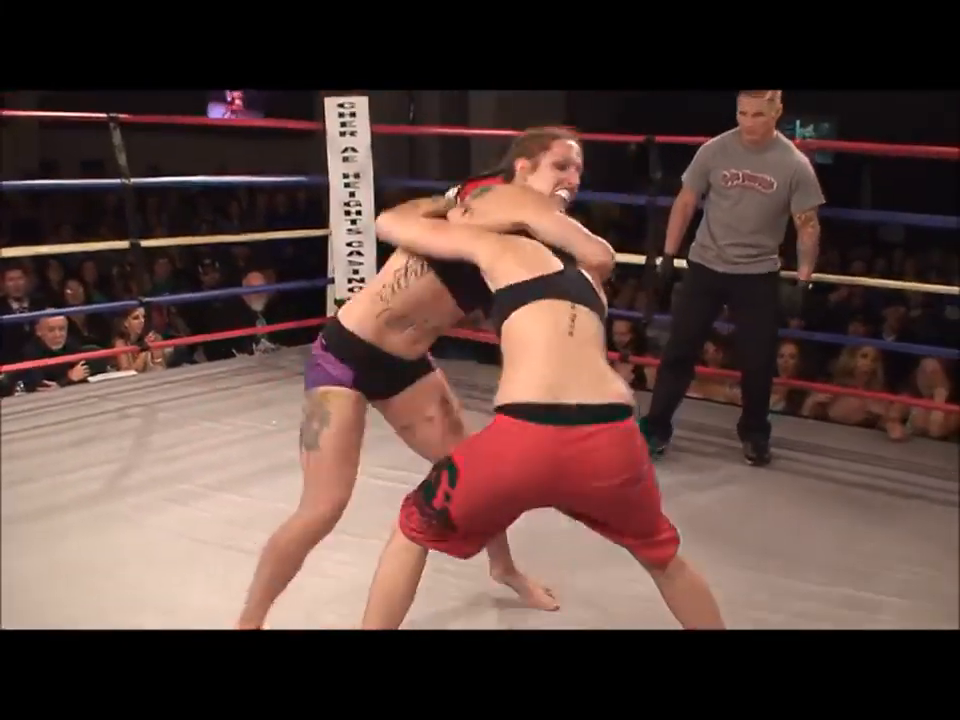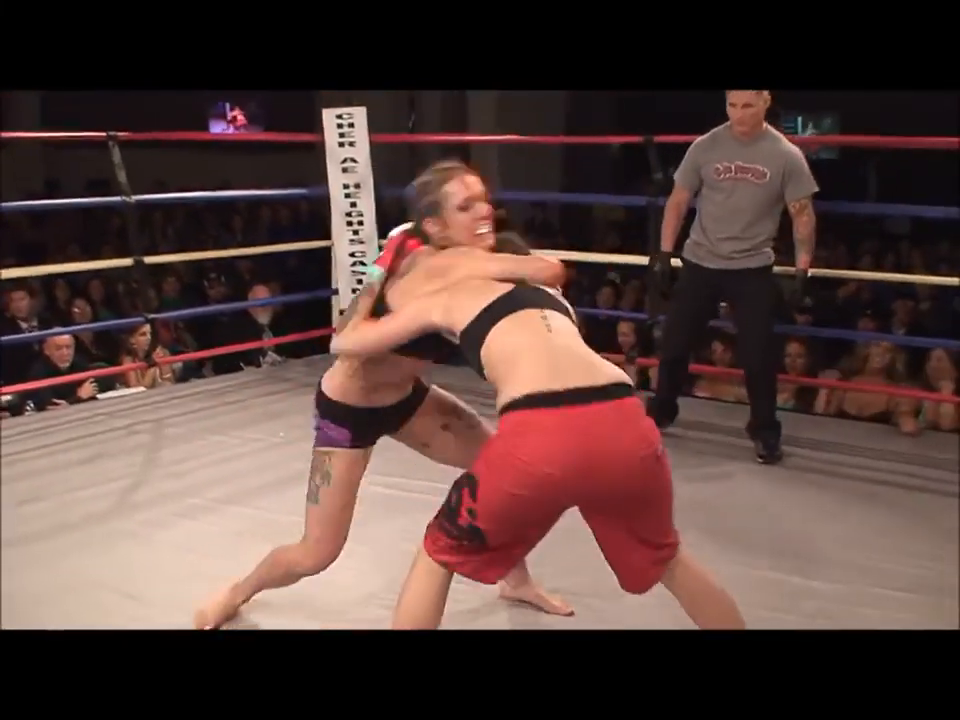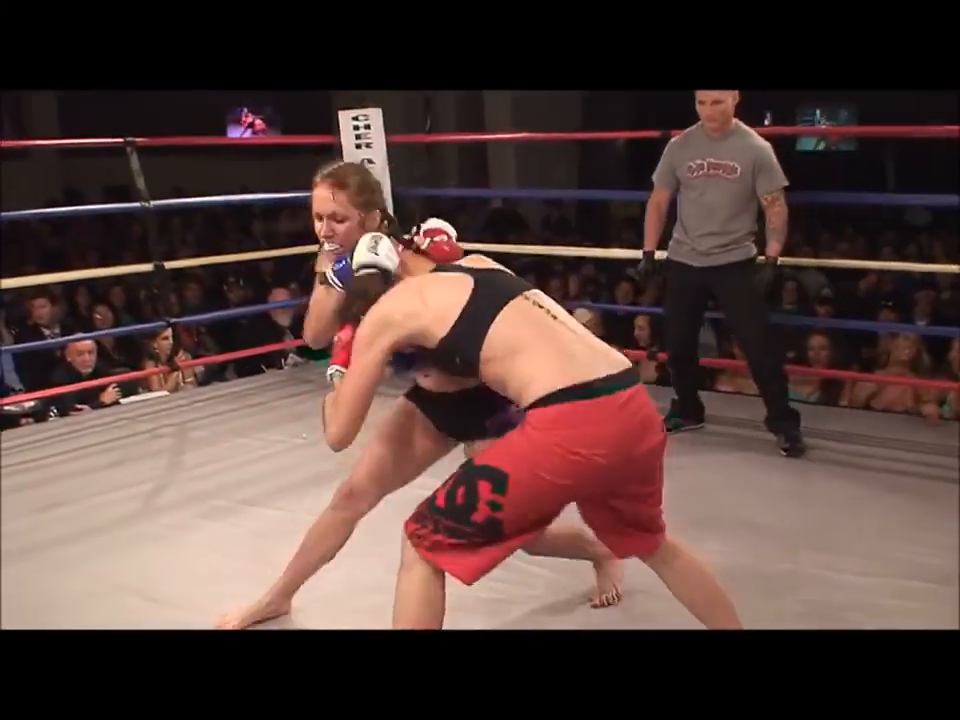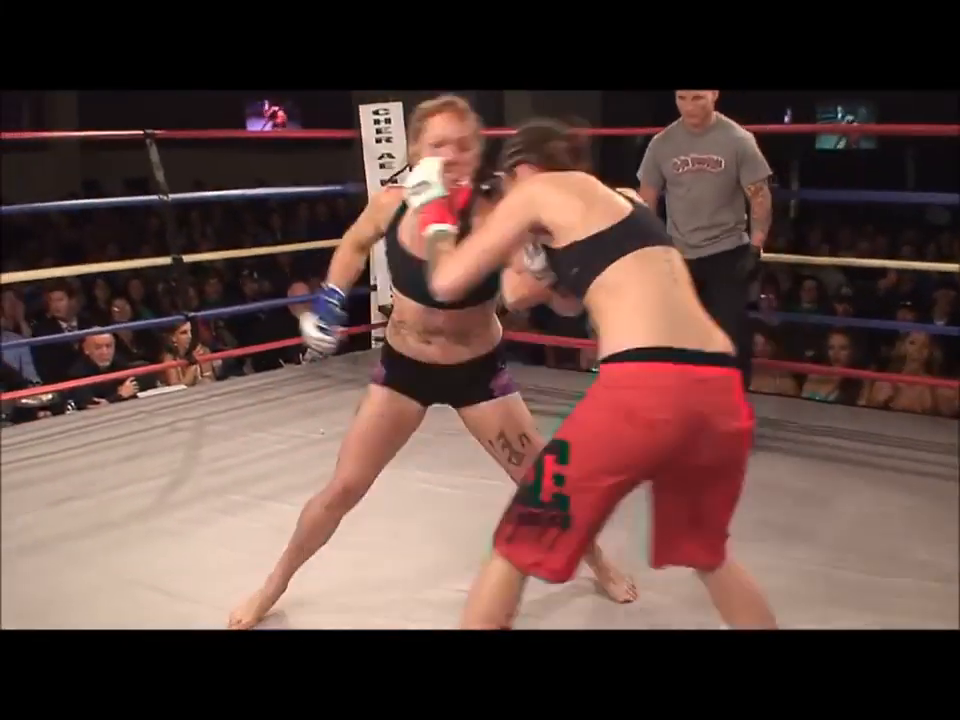
dt=0.3s
person 1, frame 1
left shoulder: (509, 220)
right shoulder: (507, 199)
right elbow: (599, 257)
left hip: (407, 363)
right hip: (346, 353)
right knee: (323, 510)
left ankle: (504, 567)
right ankle: (248, 622)
person 1, frame 2
left shoulder: (416, 254)
right shoulder: (428, 261)
left hip: (404, 398)
right hip: (344, 413)
right knee: (317, 555)
left ankle: (517, 580)
right ankle: (238, 591)
person 1, frame 3
left shoulder: (418, 257)
right shoulder: (336, 258)
right elbow: (317, 330)
right wrist: (336, 277)
left hip: (486, 399)
right hip: (430, 399)
right knee: (351, 496)
left ankle: (603, 555)
right ankle: (276, 598)
person 1, frame 4
right shoulder: (391, 201)
right elbow: (353, 246)
right wrist: (329, 298)
left hip: (479, 370)
right hip: (403, 364)
right knee: (343, 488)
left ankle: (593, 559)
right ankle: (275, 584)
person 2, frame 1
left shoulder: (503, 248)
right shoulder: (590, 277)
left elbow: (388, 224)
left wrist: (453, 212)
left hip: (525, 441)
right hip: (609, 444)
left knee: (412, 532)
right knee: (663, 557)
person 2, frame 2
left shoulder: (444, 298)
right shoulder: (544, 284)
left elbow: (345, 343)
left hip: (539, 438)
right hip: (622, 426)
left knee: (438, 556)
right knee: (667, 560)
person 2, frame 3
left shoulder: (387, 311)
right shoulder: (478, 263)
left elbow: (338, 434)
left wrist: (336, 372)
left hip: (570, 430)
right hip: (634, 412)
left knee: (423, 550)
right knee: (651, 542)
person 2, frame 4
left shoulder: (540, 192)
right shoulder: (626, 200)
left elbow: (446, 286)
left wrist: (434, 215)
left hip: (642, 393)
right hip: (719, 394)
left knee: (516, 551)
right knee: (706, 556)
person 3, frame 1
left shoulder: (794, 165)
right shoulder: (714, 151)
left elbow: (808, 225)
right elbow: (685, 204)
left wrist: (803, 280)
right wrist: (667, 257)
left hip: (758, 274)
right hip: (705, 266)
left knee: (758, 361)
right knee: (679, 349)
left ankle: (754, 434)
right ankle: (655, 429)
person 3, frame 2
left shoulder: (786, 155)
right shoulder: (705, 147)
left elbow: (803, 214)
right elbow: (678, 201)
left wrist: (801, 270)
right wrist: (664, 254)
left hip: (752, 269)
right hip: (698, 263)
left knee: (759, 355)
right knee: (675, 343)
left ankle: (764, 431)
right ankle: (662, 411)
person 3, frame 3
left shoulder: (755, 149)
right shoulder: (679, 146)
left elbow: (776, 207)
right elbow: (658, 201)
left wrist: (771, 260)
right wrist: (648, 252)
left hip: (735, 262)
right hip: (683, 261)
left knee: (758, 345)
right knee: (678, 343)
left ankle: (784, 421)
right ankle: (688, 410)
person 3, frame 4
left shoulder: (738, 139)
right shoulder: (662, 143)
left elbow: (759, 194)
right elbow: (647, 199)
left wrist: (756, 248)
left hip: (728, 253)
right hip: (679, 255)
left knee: (732, 336)
